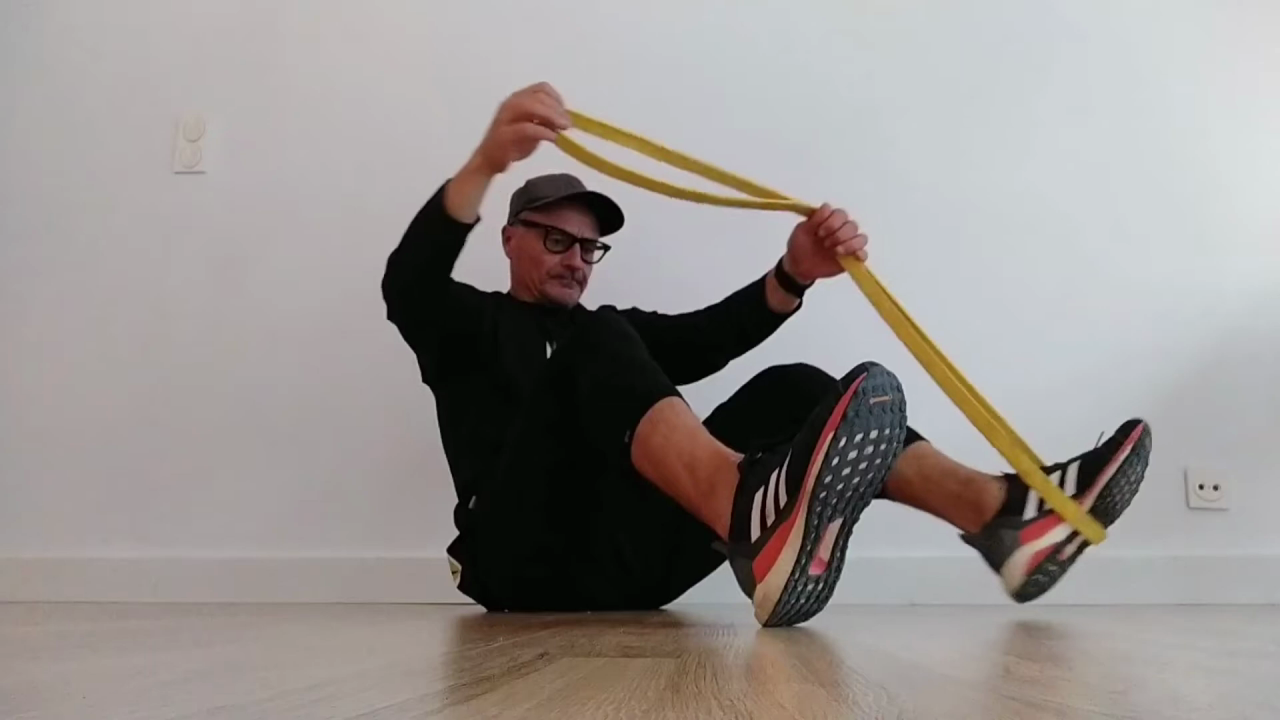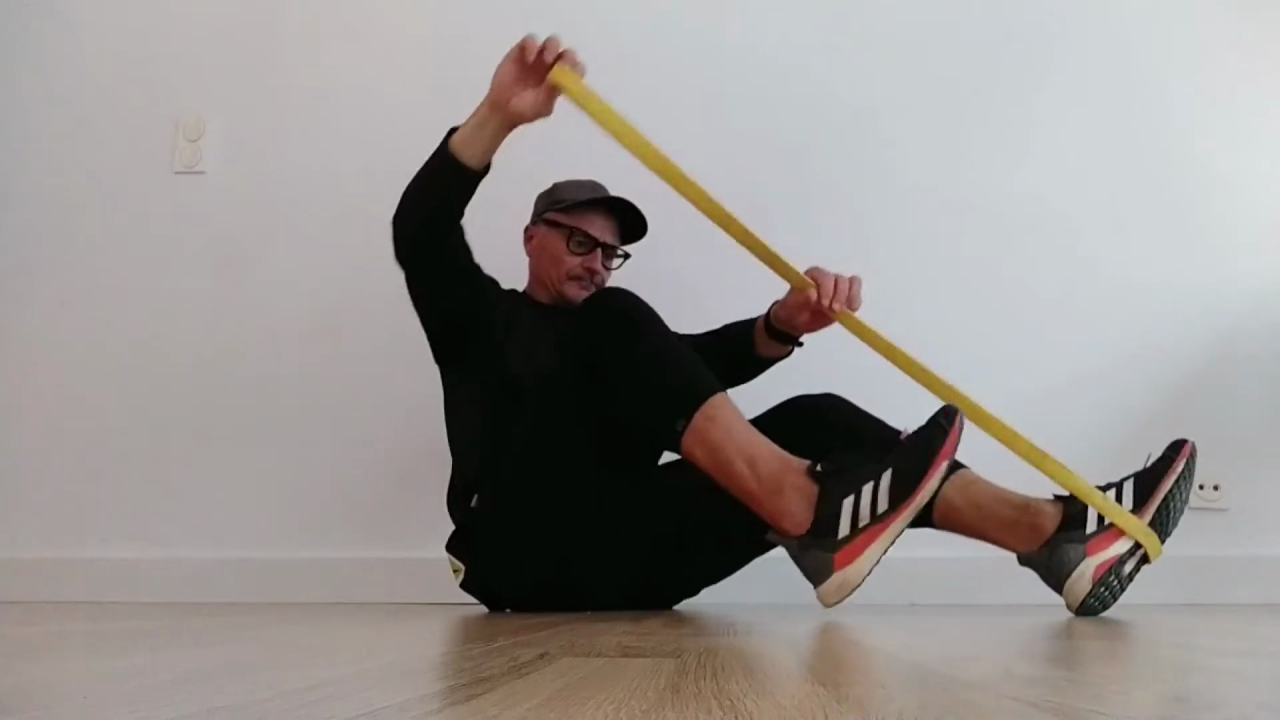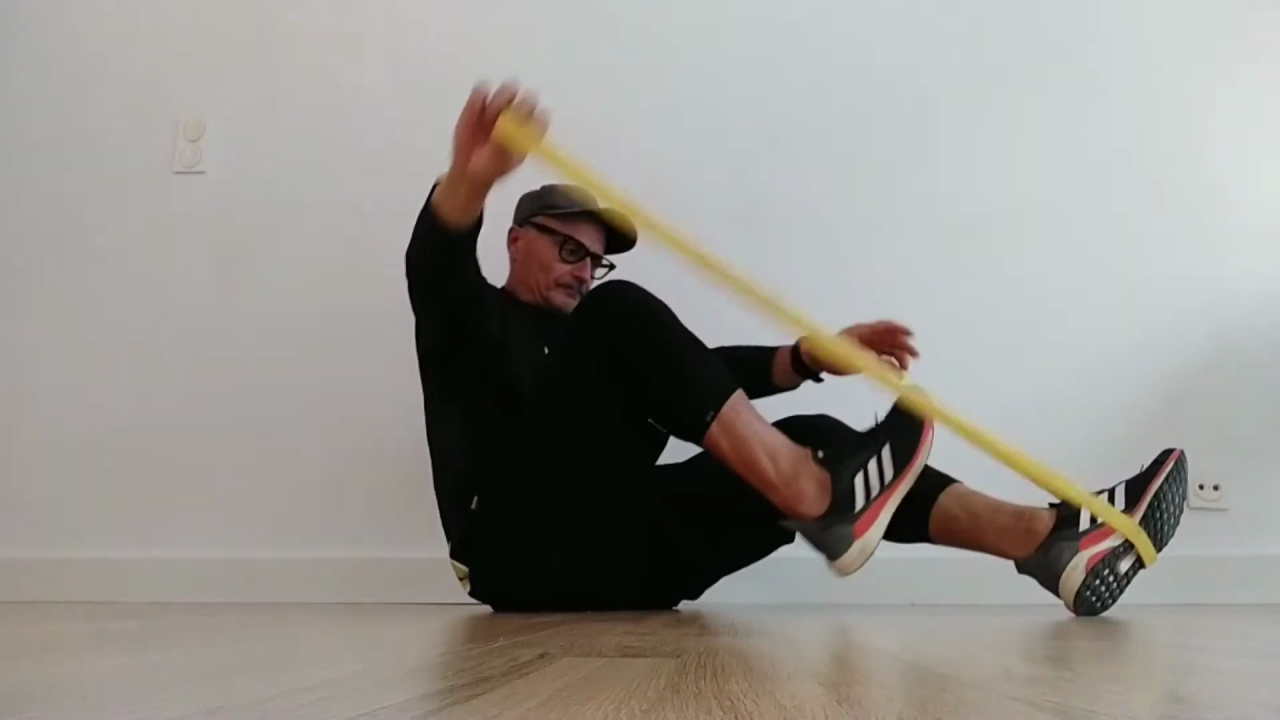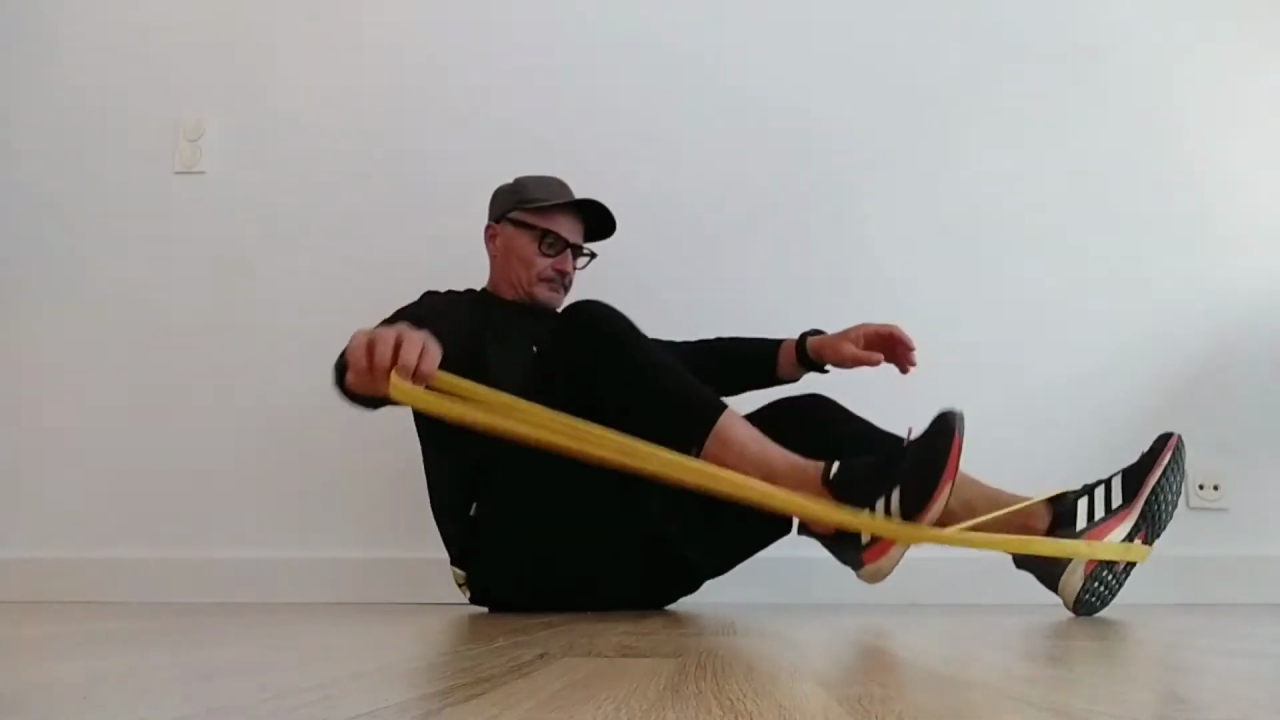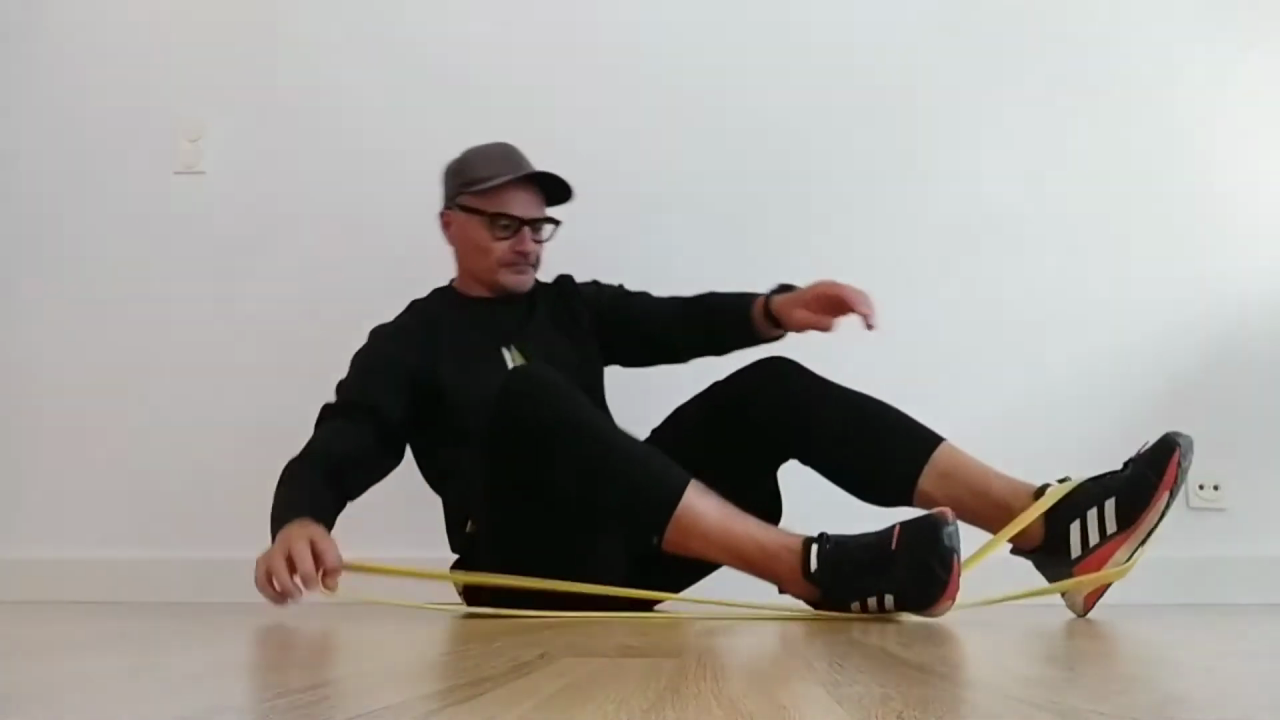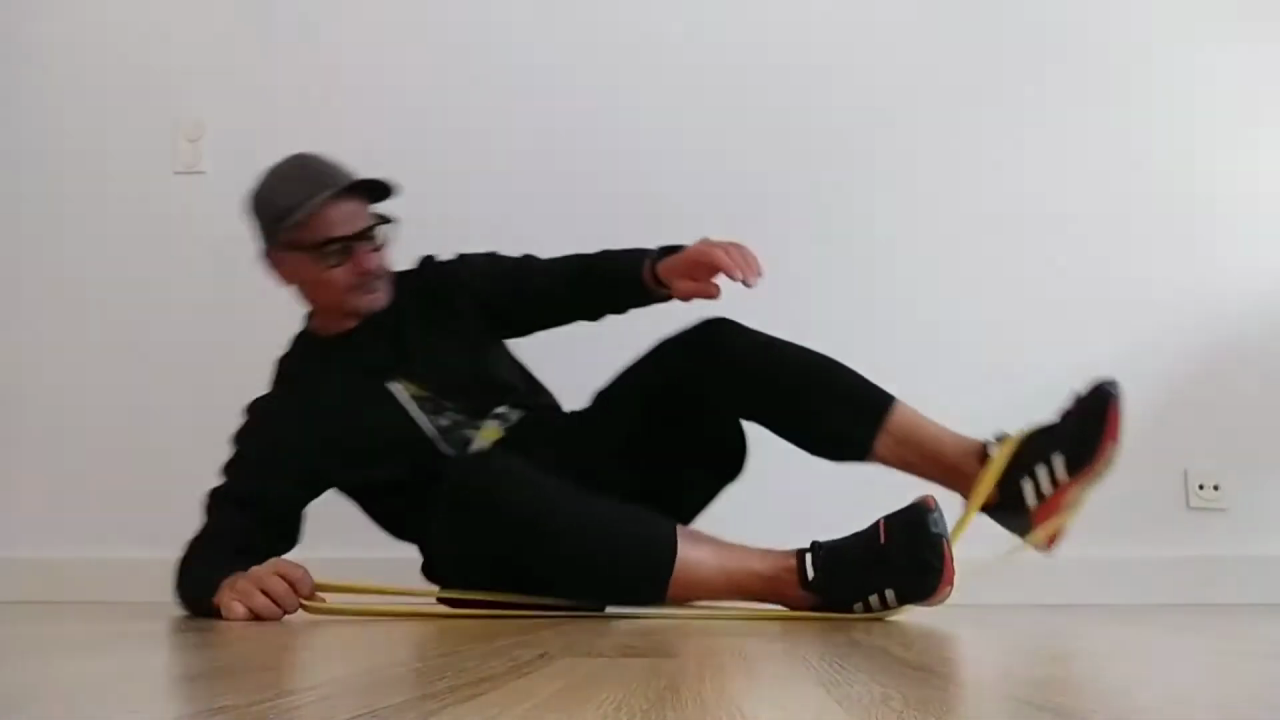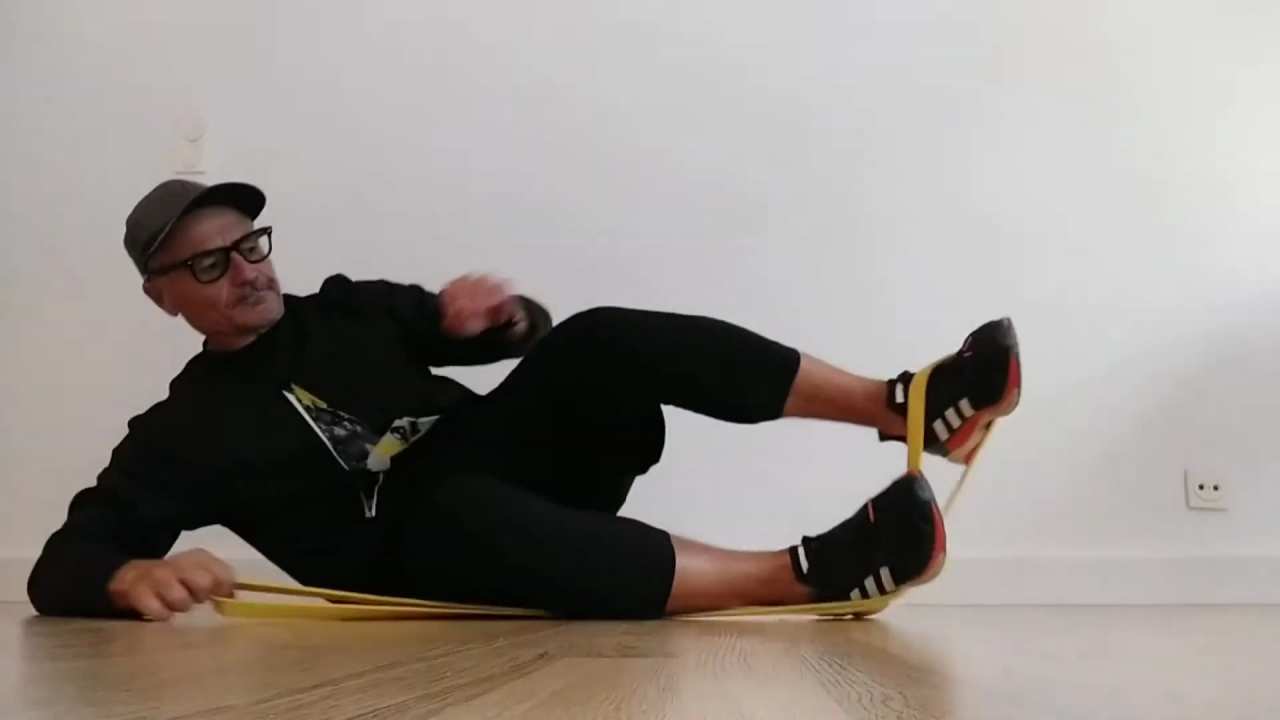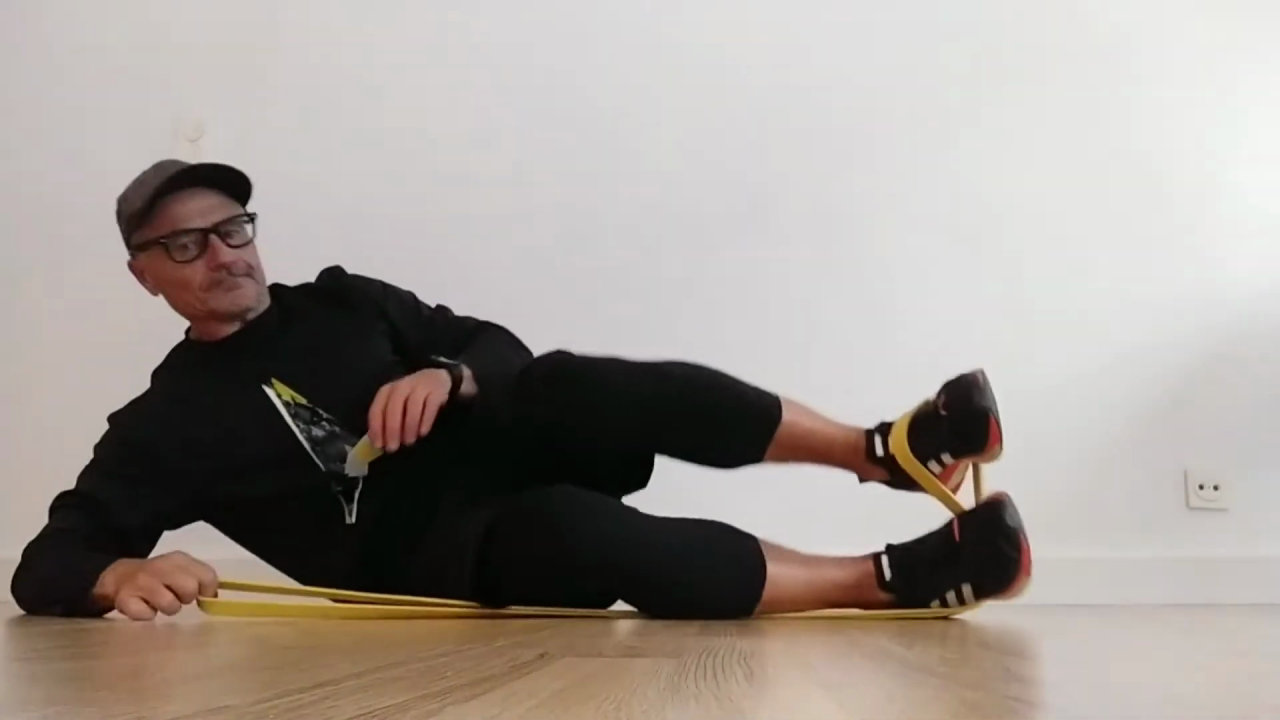
dt=0.5s
person 1, frame 1
left shoulder: (617, 335)
right shoulder: (469, 323)
left elbow: (713, 335)
right elbow: (406, 287)
left wrist: (794, 275)
right wrist: (486, 160)
left hip: (624, 558)
right hip: (526, 556)
left knee: (790, 391)
right knee: (602, 344)
left ankle: (1005, 514)
right ankle: (757, 517)
person 1, frame 2
left shoulder: (611, 343)
right shoulder: (480, 318)
left elbow: (701, 361)
right elbow: (421, 234)
left wrist: (783, 325)
right wrist: (499, 117)
left hip: (623, 564)
right hip: (525, 551)
left knee: (811, 420)
right knee: (615, 325)
left ankle: (1057, 533)
right ankle: (812, 517)
person 1, frame 3
left shoulder: (599, 342)
right shoulder: (470, 322)
left elbow: (696, 375)
right elbow: (432, 269)
left wrist: (812, 357)
right wrist: (474, 175)
left hip: (618, 565)
right hip: (524, 556)
left knee: (809, 437)
right knee: (623, 316)
left ankle: (1053, 541)
right ankle: (821, 500)
person 1, frame 4
left shoulder: (578, 342)
right shoulder: (448, 320)
left elbow: (691, 364)
right elbow: (362, 378)
left wrist: (812, 349)
right wrist: (378, 356)
left hip: (621, 553)
right hip: (525, 557)
left knee: (801, 419)
right knee: (590, 334)
left ankle: (1051, 532)
right ankle: (847, 499)
person 1, frame 5
left shoulder: (569, 305)
right shoulder: (411, 341)
left elbow: (681, 323)
right elbow: (338, 452)
left wrist: (777, 309)
right wrist: (300, 522)
left hip: (620, 549)
right hip: (530, 566)
left knee: (768, 388)
right knee: (531, 401)
left ankle: (1050, 529)
right ankle: (817, 570)
person 1, frame 6
left shoulder: (443, 290)
right shoulder: (294, 410)
left elbow: (571, 284)
right elbow: (210, 552)
left wrist: (664, 271)
right wrist: (236, 582)
left hip: (585, 477)
right hip: (501, 548)
left knee: (711, 351)
right knee: (489, 493)
left ankle: (1000, 477)
right ankle: (810, 579)
person 1, frame 7
left shoulder: (350, 310)
right shoulder: (180, 433)
left elbow: (523, 329)
right elbow: (60, 568)
left wrist: (501, 315)
right wrist: (138, 577)
left hip: (506, 459)
right hip: (423, 555)
left knee: (599, 341)
right knee: (465, 516)
left ankle: (905, 406)
right ankle: (808, 571)
person 1, frame 8
left shoulder: (342, 300)
right shoulder: (161, 425)
left elbow: (499, 347)
left wrist: (444, 374)
right wrist: (121, 575)
left hip: (486, 455)
right hip: (426, 563)
left knee: (566, 388)
right knee: (569, 532)
left ankle: (882, 450)
right ankle: (890, 577)
